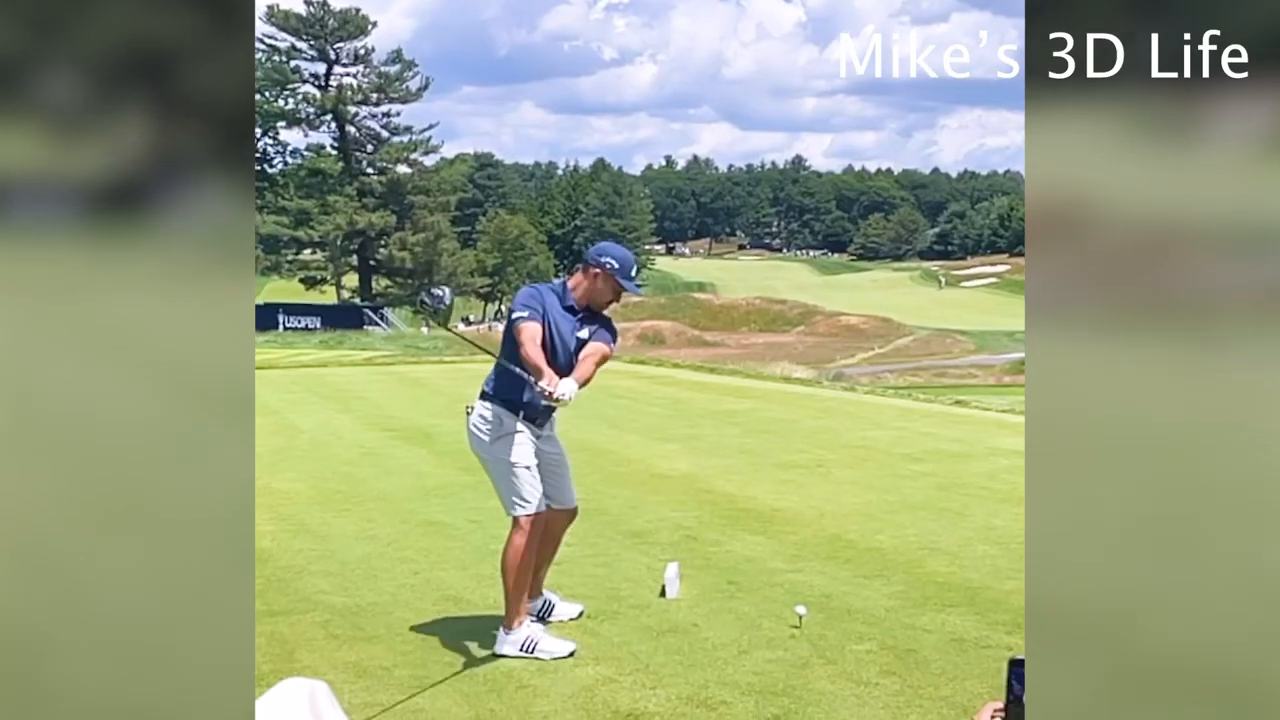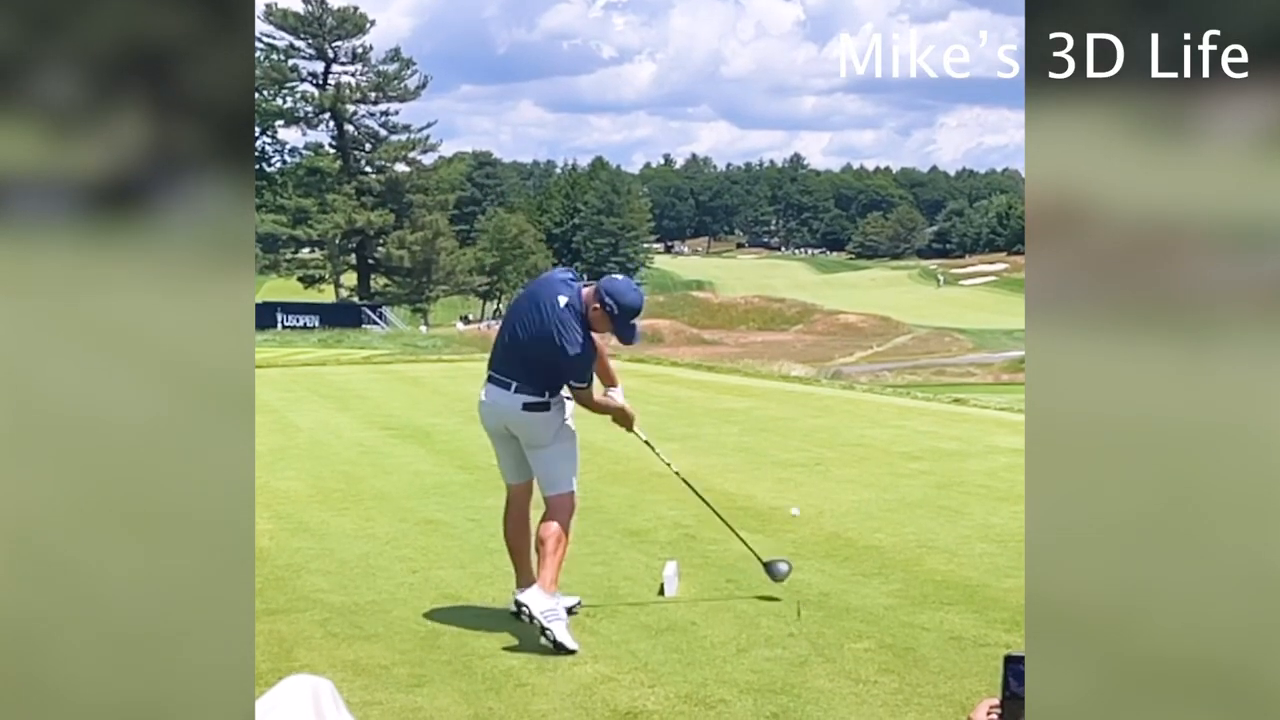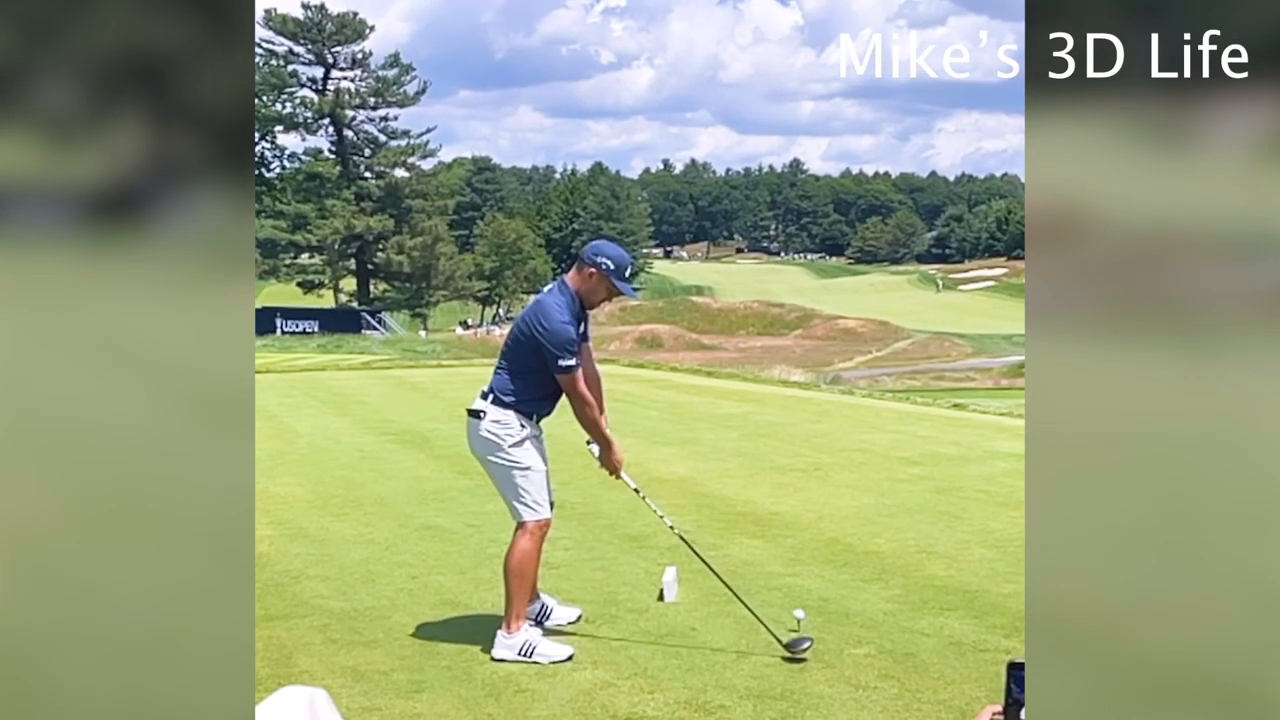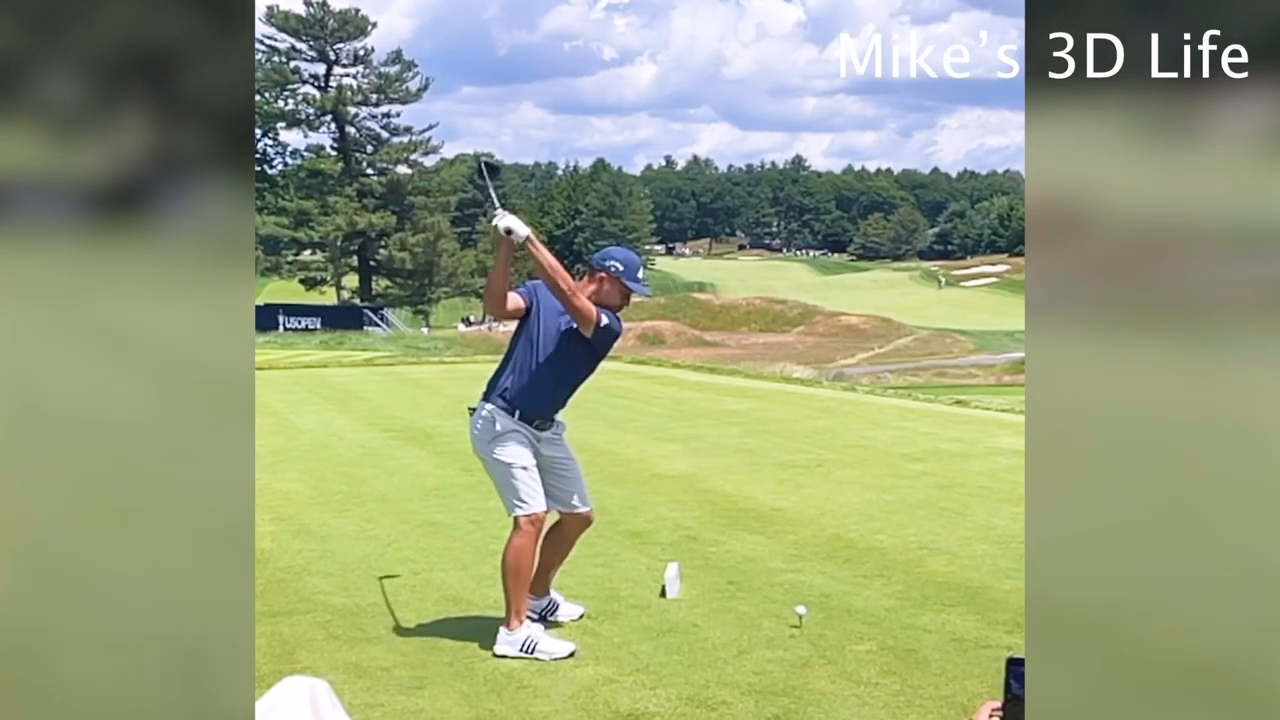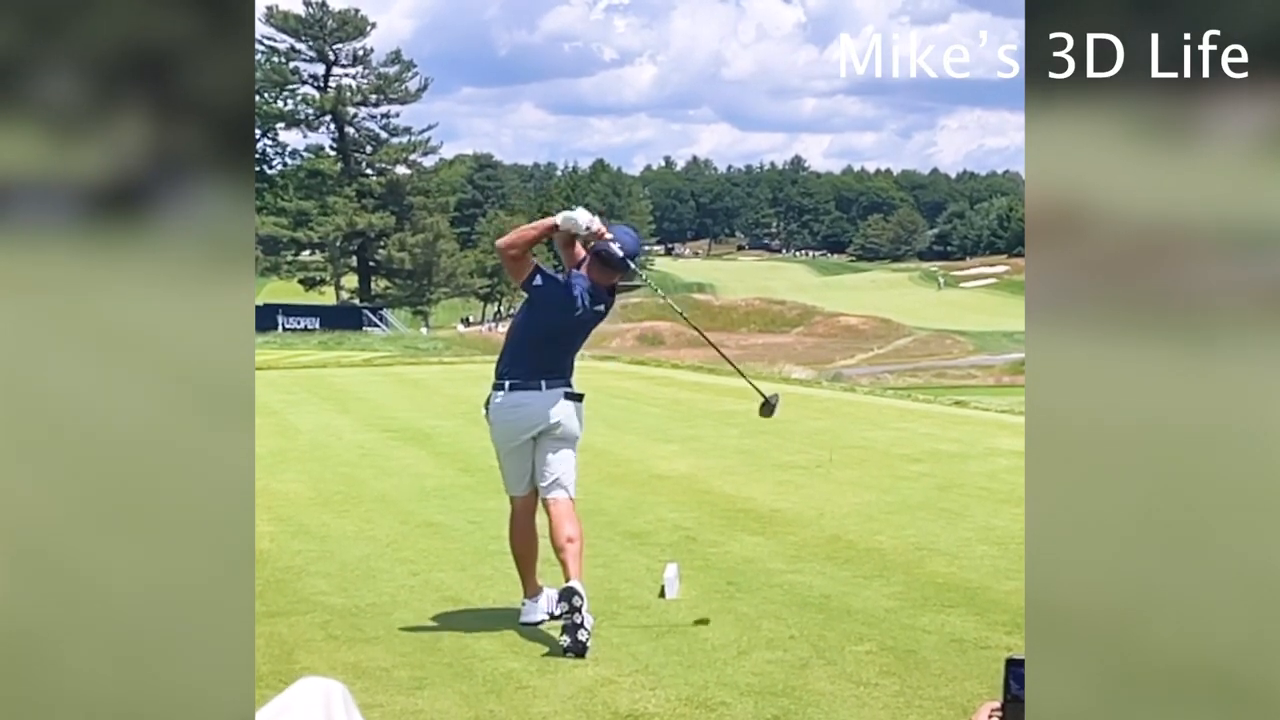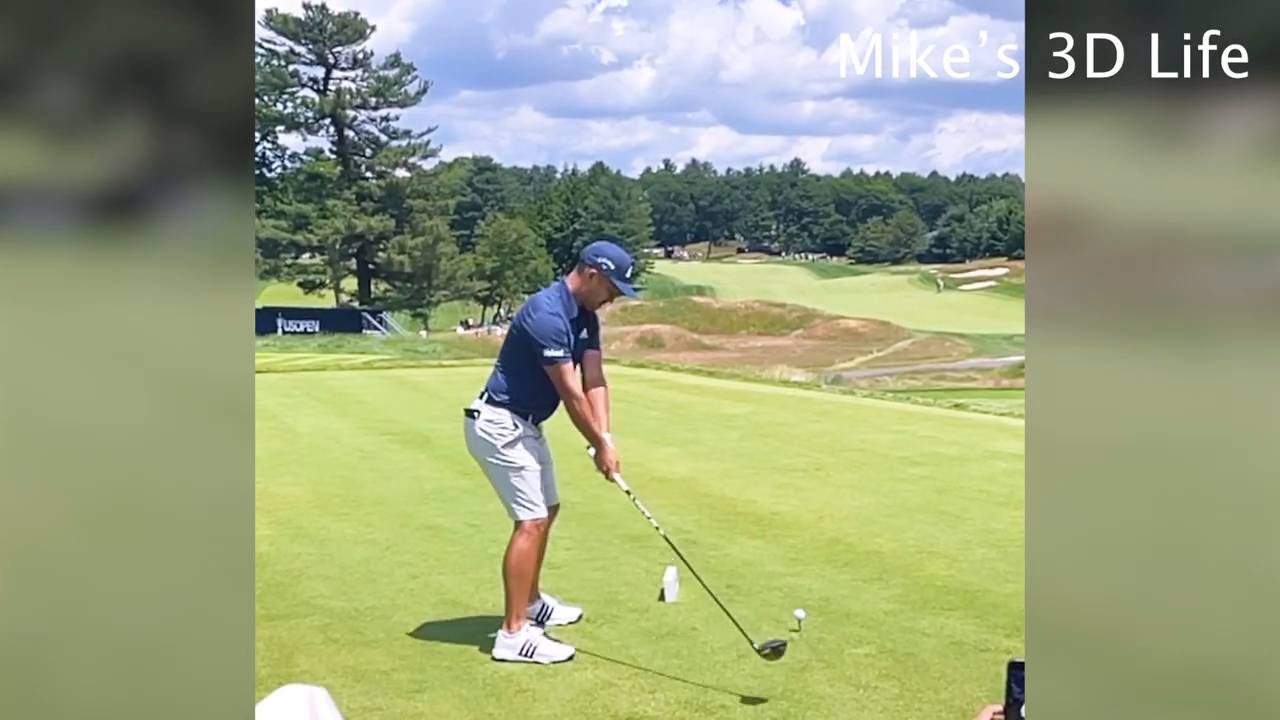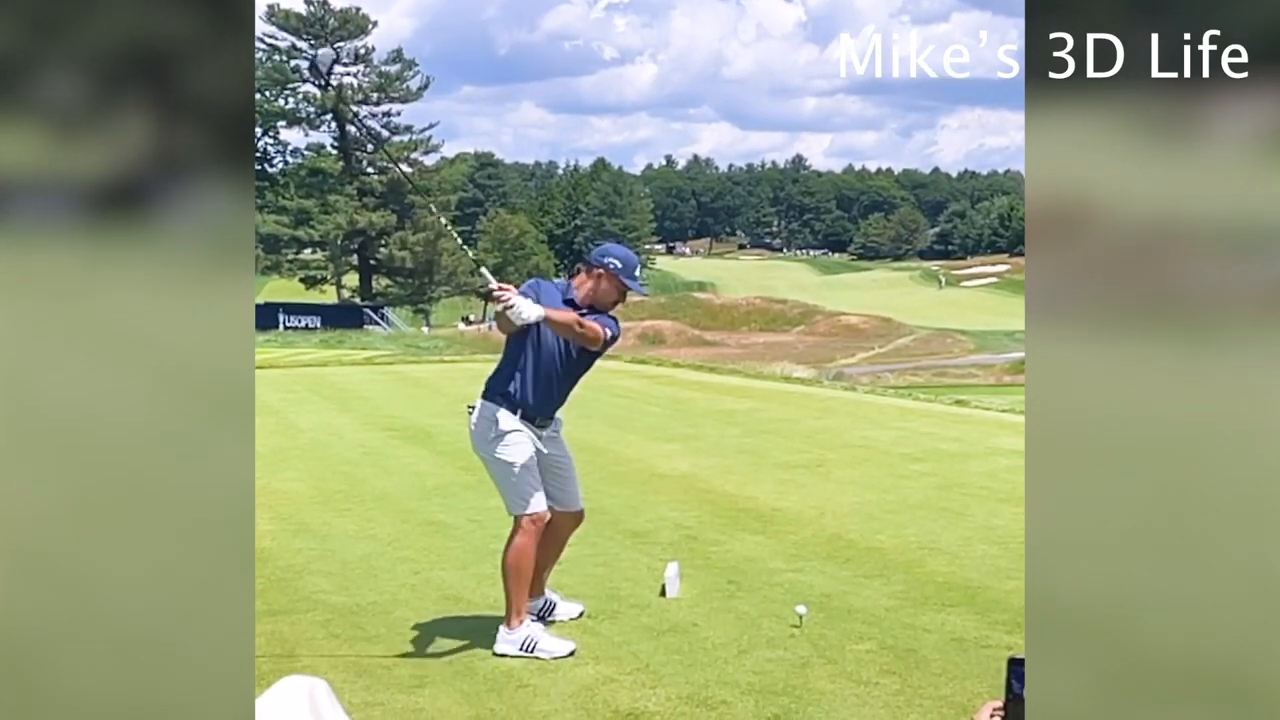
dt=0.7s
person 1, frame 1
left shoulder: (603, 327)
right shoulder: (536, 296)
left elbow: (591, 358)
right elbow: (528, 342)
left wrist: (570, 384)
right wrist: (545, 376)
left hip: (541, 426)
right hip: (501, 421)
left knee: (562, 511)
right knee: (529, 517)
left ankle: (533, 598)
right ankle: (514, 629)
person 1, frame 2
left shoulder: (560, 281)
right shoulder: (571, 343)
right elbow: (585, 399)
left wrist: (614, 385)
right wrist: (615, 408)
left hip: (496, 398)
right hip: (537, 410)
left knee: (519, 495)
right knee: (560, 504)
left ankle: (528, 590)
right ankle: (543, 596)
person 1, frame 3
left shoulder: (577, 310)
right shoulder: (554, 315)
left elbow: (590, 375)
right elbow: (579, 394)
left wrist: (606, 436)
right wrist: (607, 443)
left hip: (521, 424)
right hip: (503, 425)
left knee: (540, 512)
right knee: (534, 521)
left ankle: (531, 602)
right ankle: (513, 634)
person 1, frame 4
left shoulder: (608, 326)
right shoulder: (540, 294)
left elbow: (569, 298)
right elbow: (496, 306)
left wrist: (529, 239)
right wrist: (505, 248)
left hip: (545, 428)
right hip: (500, 421)
left knee: (578, 516)
right knee: (530, 517)
left ankle: (537, 597)
right ankle: (514, 630)
person 1, frame 5
left shoulder: (554, 291)
right shoulder: (602, 299)
left elbow: (505, 248)
right elbow: (579, 248)
left wrist: (556, 223)
right wrist: (585, 228)
left hip: (510, 404)
right hip: (558, 405)
left knee: (522, 504)
right knee: (559, 501)
left ankle: (533, 599)
right ankle: (572, 591)
person 1, frame 6
left shoulder: (585, 317)
right shoulder: (547, 313)
left elbow: (594, 378)
right elbow: (568, 390)
left wrist: (605, 436)
right wrist: (600, 444)
left hip: (525, 425)
right hip: (500, 425)
left knee: (546, 511)
right knee: (531, 521)
left ankle: (532, 602)
right ankle: (513, 634)
person 1, frame 7
left shoulder: (606, 325)
right shoulder: (539, 289)
left elbow: (583, 332)
right elbow: (507, 323)
left wrist: (539, 312)
right wrist: (510, 306)
left hip: (545, 426)
right hip: (503, 419)
left knee: (569, 513)
right knee: (530, 516)
left ankle: (534, 597)
right ankle: (515, 629)
